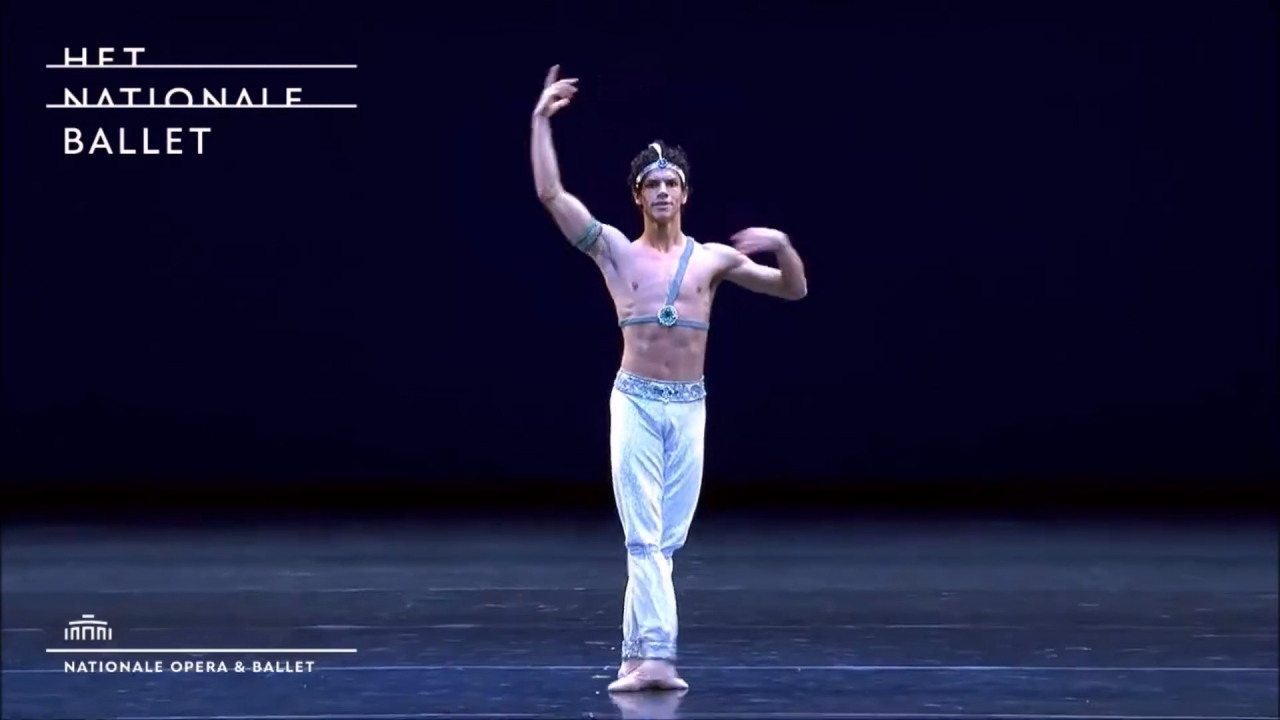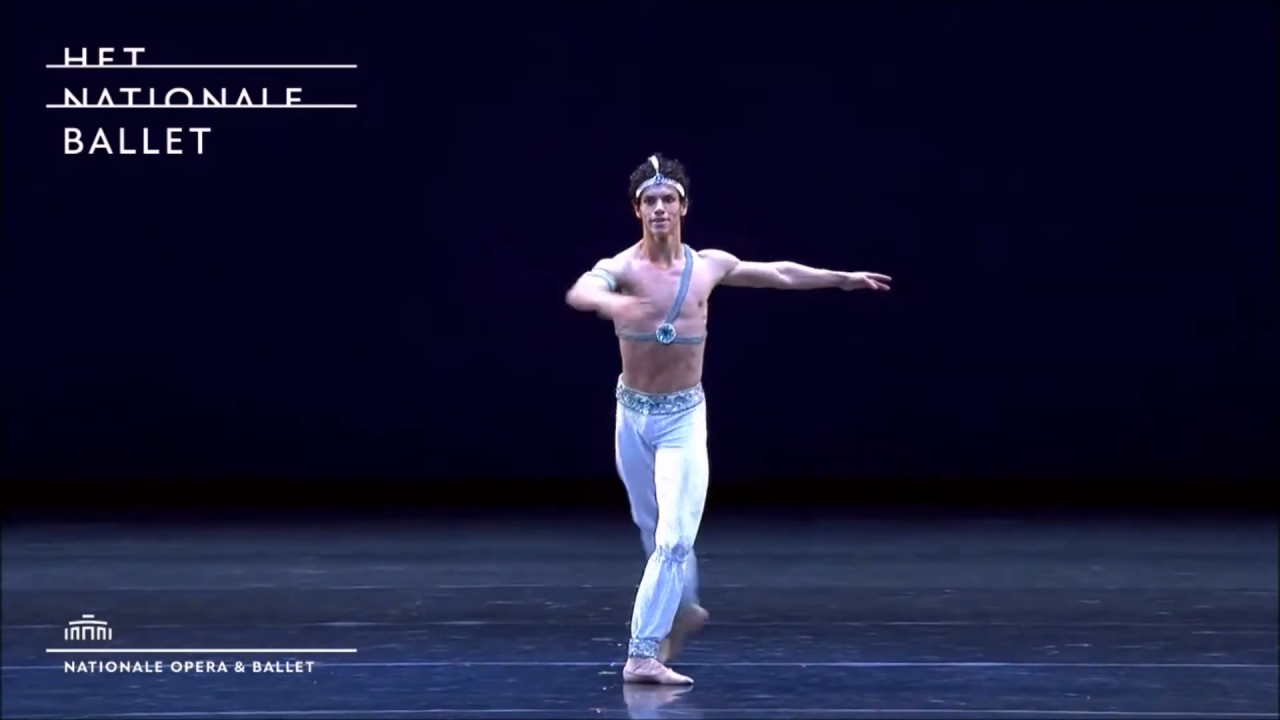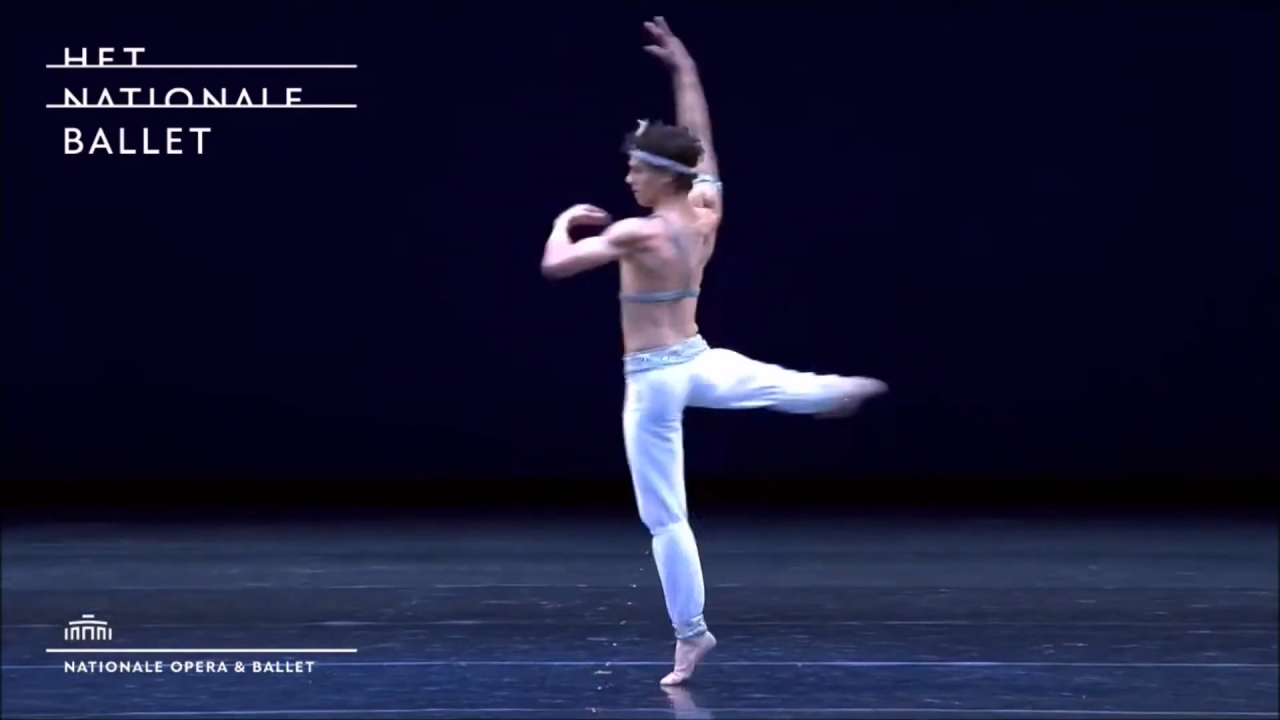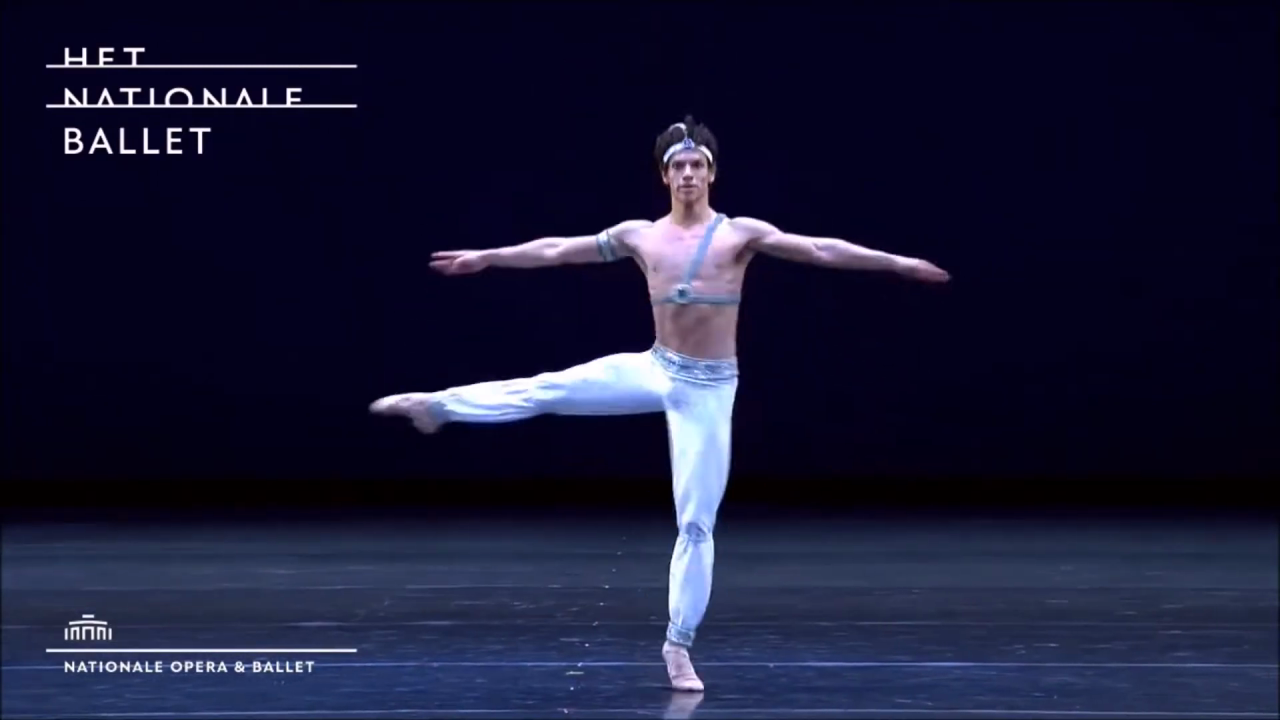
dt=1s
person 1, frame 1
left shoulder: (713, 257)
right shoulder: (614, 250)
left elbow: (795, 289)
right elbow: (550, 194)
left wrist: (779, 241)
right wrist: (542, 120)
left hip: (689, 408)
right hip: (635, 404)
left knee: (665, 541)
right knee: (644, 538)
left ankle: (638, 656)
right ankle: (654, 656)
person 1, frame 2
left shoulder: (710, 265)
right shoulder: (617, 268)
left elbow: (777, 274)
right elbow: (579, 293)
left wrist: (844, 278)
right wrist: (610, 303)
left hip: (686, 415)
right hip: (634, 412)
left knee: (676, 538)
right knee: (654, 529)
left ankle: (644, 654)
right ankle: (683, 609)
person 1, frame 3
left shoulder: (637, 232)
right shoulder: (705, 214)
left elbow: (555, 267)
right elbow: (703, 143)
left wrist: (562, 222)
right wrist: (684, 62)
left hip: (652, 385)
right hip: (699, 362)
left knee: (664, 520)
left ankle: (689, 637)
right ankle: (834, 389)
person 1, frame 4
left shoulder: (742, 232)
right shoulder: (638, 235)
left elbow: (818, 247)
right elbow: (560, 248)
left wrist: (899, 261)
right wrist: (485, 256)
left hip: (710, 389)
right hip: (656, 371)
left knee: (696, 525)
right knee: (542, 390)
left ankle: (679, 645)
right ankle: (436, 405)
